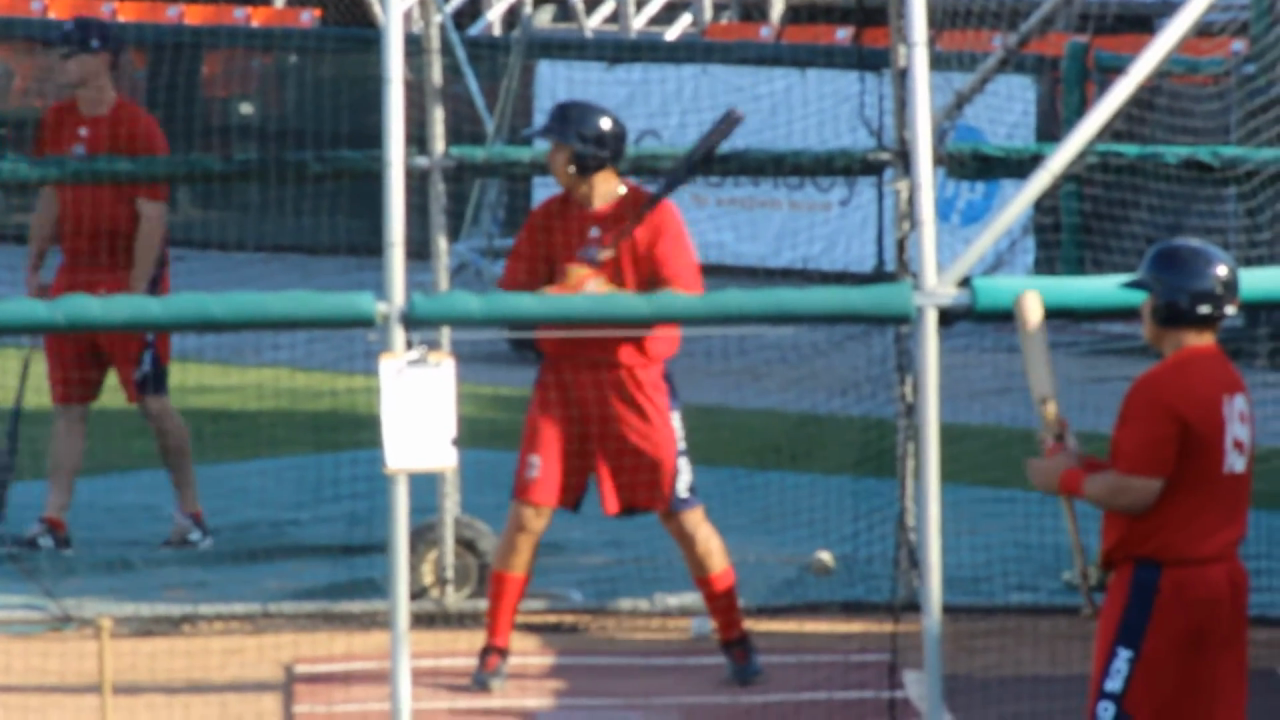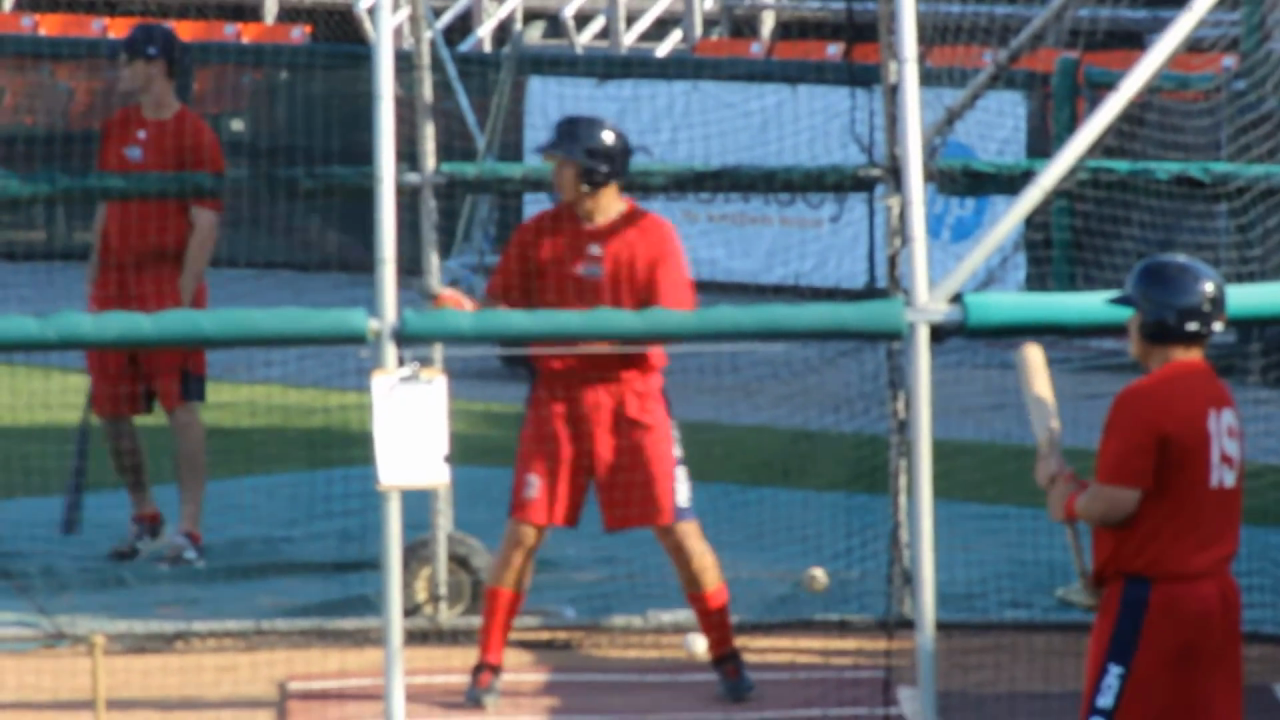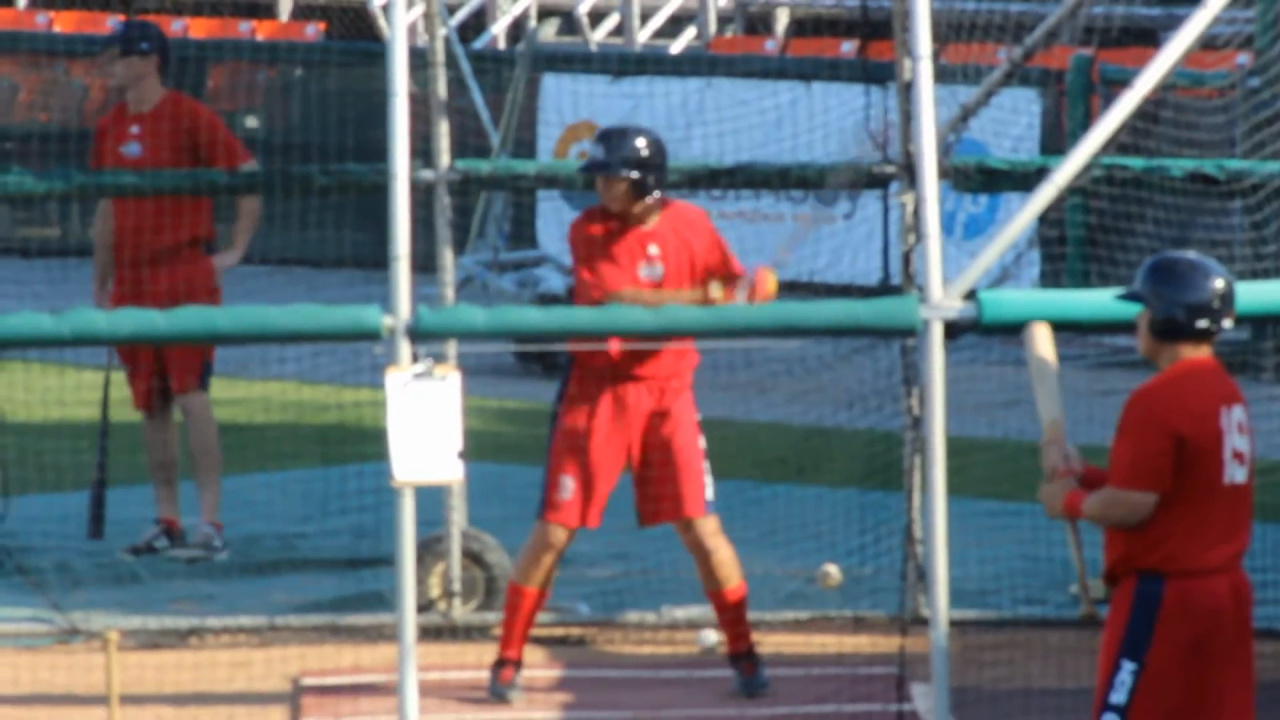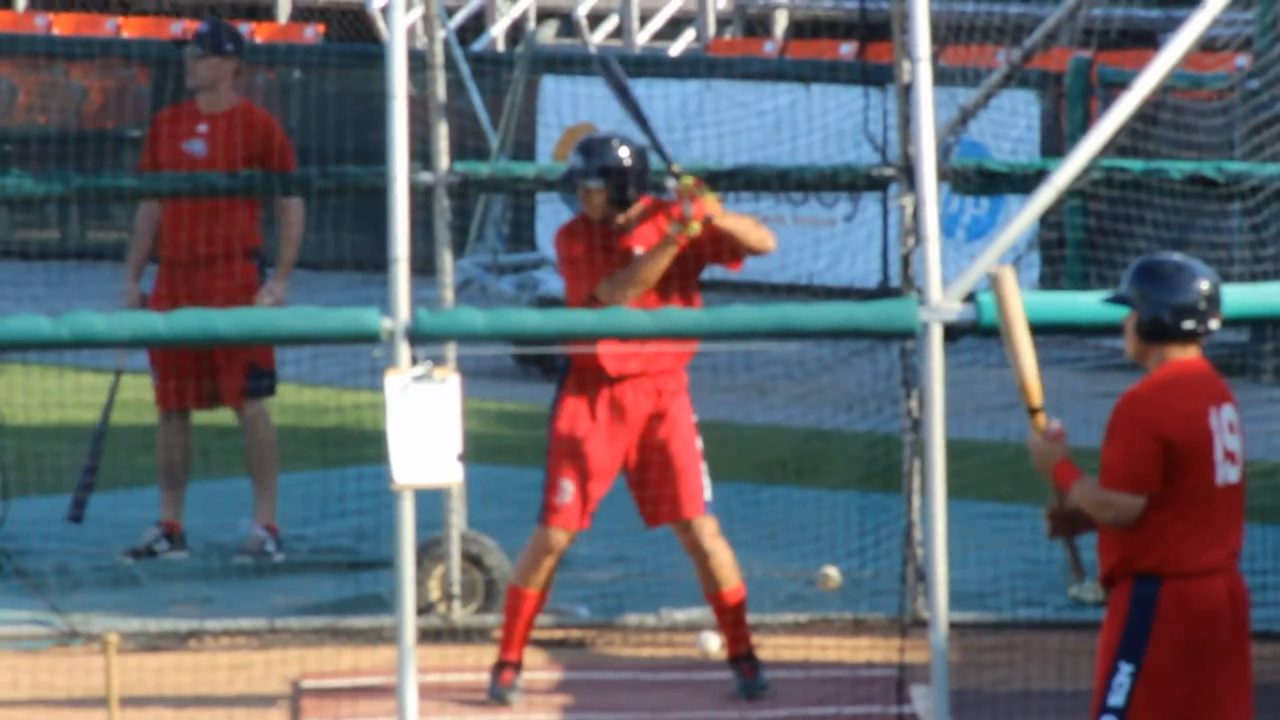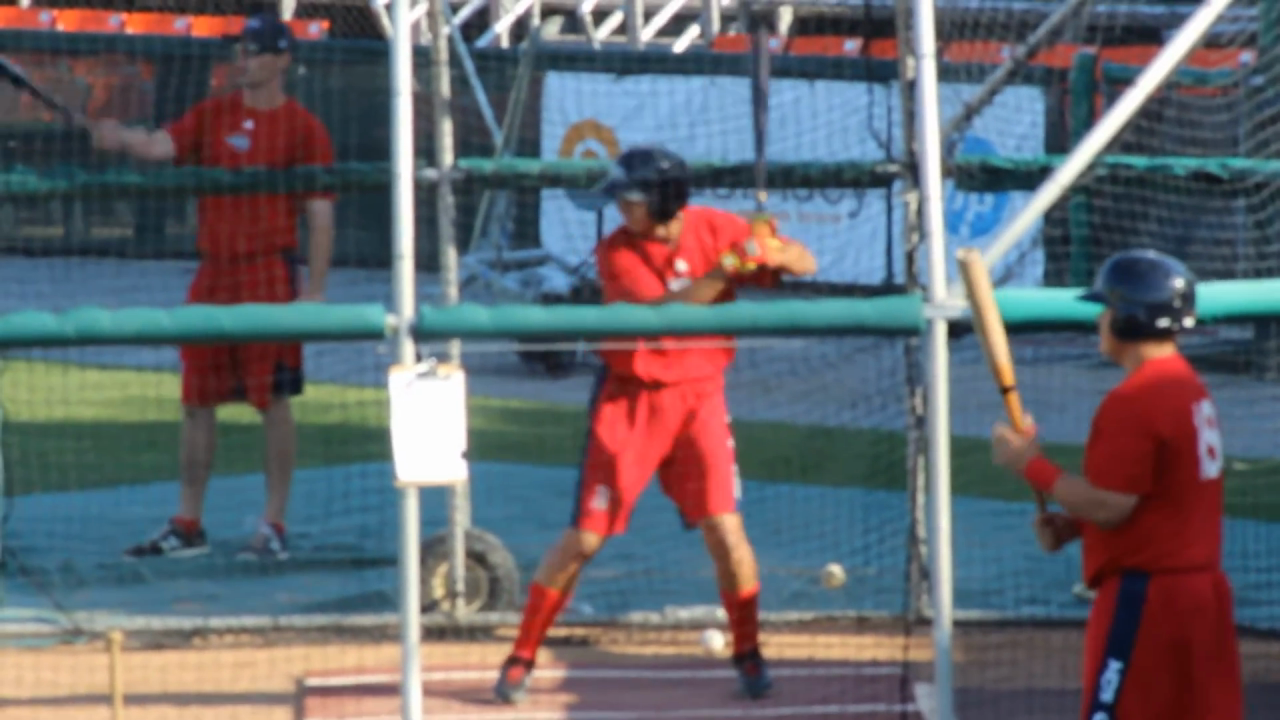
dt=0.7s
person 1, frame 1
left shoulder: (655, 215)
right shoulder: (546, 217)
left elbow: (684, 297)
right elbow: (512, 294)
left wrist: (607, 293)
right wrist: (548, 294)
left hip: (634, 380)
right hip: (563, 377)
left knee: (683, 515)
right knee: (527, 515)
left ankle: (735, 639)
right ankle: (495, 646)
person 1, frame 2
left shoulder: (652, 234)
right shoulder: (539, 233)
right elbow: (506, 306)
right wrist: (467, 308)
left hip: (632, 396)
right hip: (559, 395)
left knee: (679, 529)
right knee: (523, 531)
left ankle: (726, 655)
right ankle: (488, 663)
person 1, frame 3
left shoulder: (691, 223)
right shoulder: (588, 231)
left elbow: (736, 289)
right elbow: (623, 302)
left wrist: (754, 288)
right wrist: (710, 293)
left hip: (668, 393)
right hip: (595, 395)
left knee: (701, 527)
right knee: (554, 529)
left ankle: (743, 652)
right ankle: (508, 657)
person 1, frame 4
left shoulder: (675, 218)
right shoulder: (573, 237)
left elbow: (764, 242)
right elbow: (616, 294)
left wrist: (712, 215)
right wrist: (675, 236)
left hip: (663, 393)
right hip: (591, 396)
left knee: (699, 529)
right knee: (553, 533)
left ankle: (743, 654)
right ankle: (508, 659)
person 1, frame 5
left shoulder: (717, 228)
right shoulder: (615, 252)
left elbow: (805, 264)
right elbow: (666, 312)
left wrist: (771, 251)
right wrist: (733, 267)
left hip: (699, 396)
right hip: (629, 398)
left knee: (725, 528)
right knee: (585, 535)
left ankle: (747, 652)
right ankle: (522, 656)
person 2, frame 1
left shoulder: (140, 128)
right shoulder: (55, 122)
left elbow: (154, 218)
left wrist: (135, 297)
right wrist: (34, 266)
left hip: (132, 279)
right hip: (75, 277)
left knee: (153, 402)
right knee: (68, 403)
left ankle: (193, 517)
right ankle: (54, 523)
person 2, frame 2
left shoulder: (195, 136)
right shoulder: (116, 127)
left elbow: (206, 225)
right elbow: (107, 206)
left wrist: (183, 300)
right wrist: (93, 281)
left hip: (167, 286)
right hip: (115, 286)
left knee: (182, 410)
right knee: (109, 409)
left ankle: (189, 535)
right ankle: (146, 517)
person 2, frame 3
left shoulder: (190, 117)
right shoulder: (108, 128)
left elbow: (250, 177)
right elbow: (108, 209)
left wrist: (235, 248)
right wrist: (100, 285)
left hip: (187, 275)
right hip: (133, 280)
left knee: (190, 397)
right knee: (152, 403)
left ankle: (210, 525)
right ankle: (168, 525)
person 2, frame 4
left shoulder: (259, 125)
right shoulder: (166, 124)
left elbow: (292, 204)
right elbow: (151, 205)
left wrist: (280, 279)
right wrist: (132, 278)
left hip: (234, 281)
right hip: (174, 281)
left knee: (249, 404)
right knee: (171, 407)
left ankle: (267, 529)
right ankle: (170, 528)
person 2, frame 5
left shoulder: (304, 128)
right shoulder: (212, 114)
left elbow: (321, 213)
right elbow: (163, 148)
left wrist: (314, 290)
right wrist: (124, 138)
left hip: (268, 282)
right hip: (211, 275)
left knee: (272, 401)
right knee: (197, 400)
left ankle: (272, 528)
right ankle: (186, 527)
person 3, frame 1
left shoulder: (1162, 385)
right shoulder: (1228, 380)
left elbow: (1135, 492)
left wrist: (1066, 479)
right wrist: (1083, 465)
left hip: (1160, 583)
right hip: (1220, 579)
person 3, frame 2
left shoulder: (1145, 399)
right shoulder: (1218, 396)
left elbow: (1112, 505)
left wrist: (1070, 502)
right wrist: (1070, 481)
left hip: (1150, 599)
right hip: (1213, 594)
person 3, frame 3
left shoulder: (1158, 399)
right shoulder: (1225, 391)
left elbow: (1128, 507)
left wrist: (1069, 499)
right wrist: (1082, 475)
left hip: (1162, 596)
right hip: (1224, 591)
person 3, frame 4
left shoulder: (1146, 401)
right shoulder: (1216, 393)
left elbow: (1120, 508)
left wrist: (1058, 469)
right wrist: (1083, 516)
left hip: (1159, 598)
right hip: (1220, 592)
person 3, frame 5
left shoulder: (1132, 400)
right shoulder: (1188, 386)
left elbow: (1110, 506)
left wrist: (1031, 464)
right wrist: (1071, 526)
left hip: (1145, 596)
right hip: (1201, 588)
